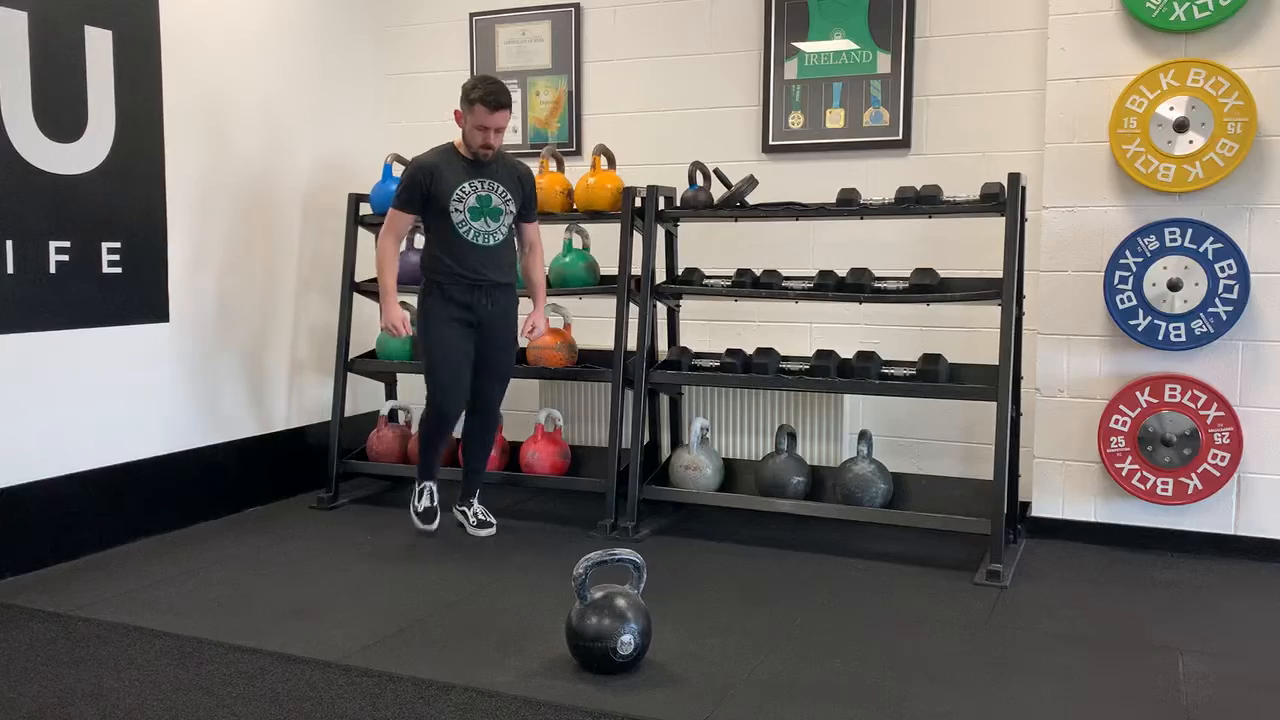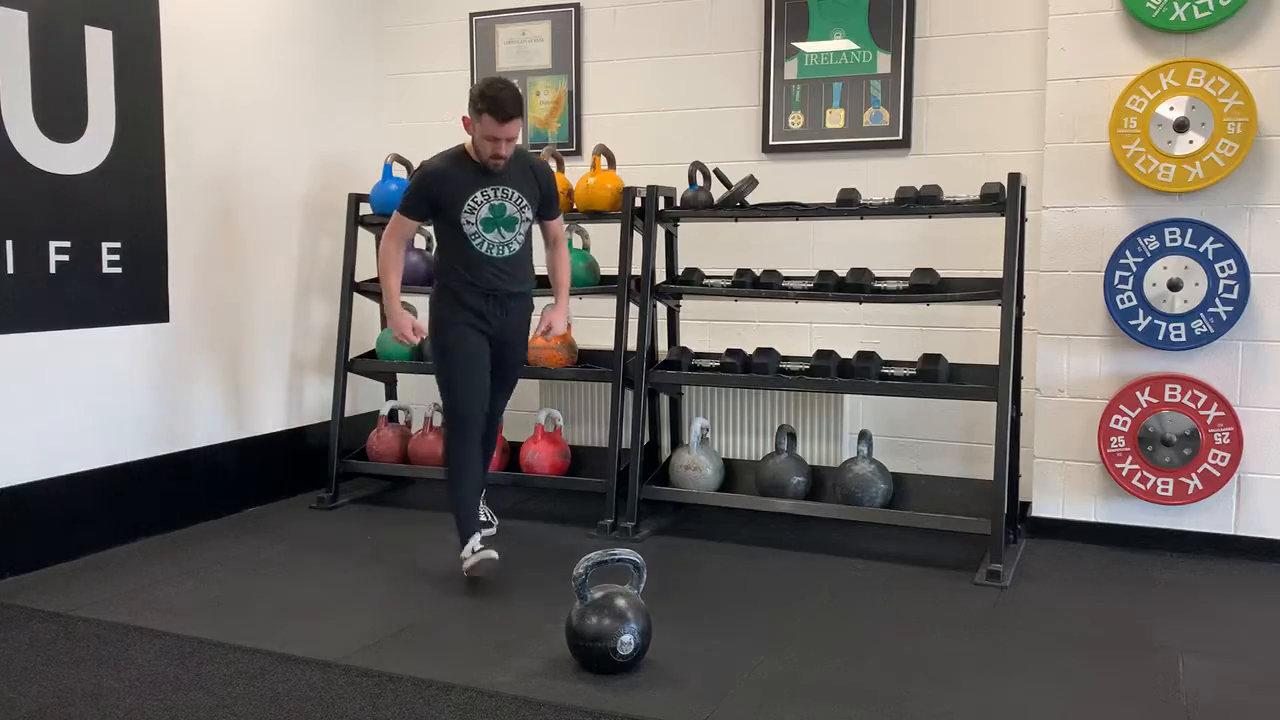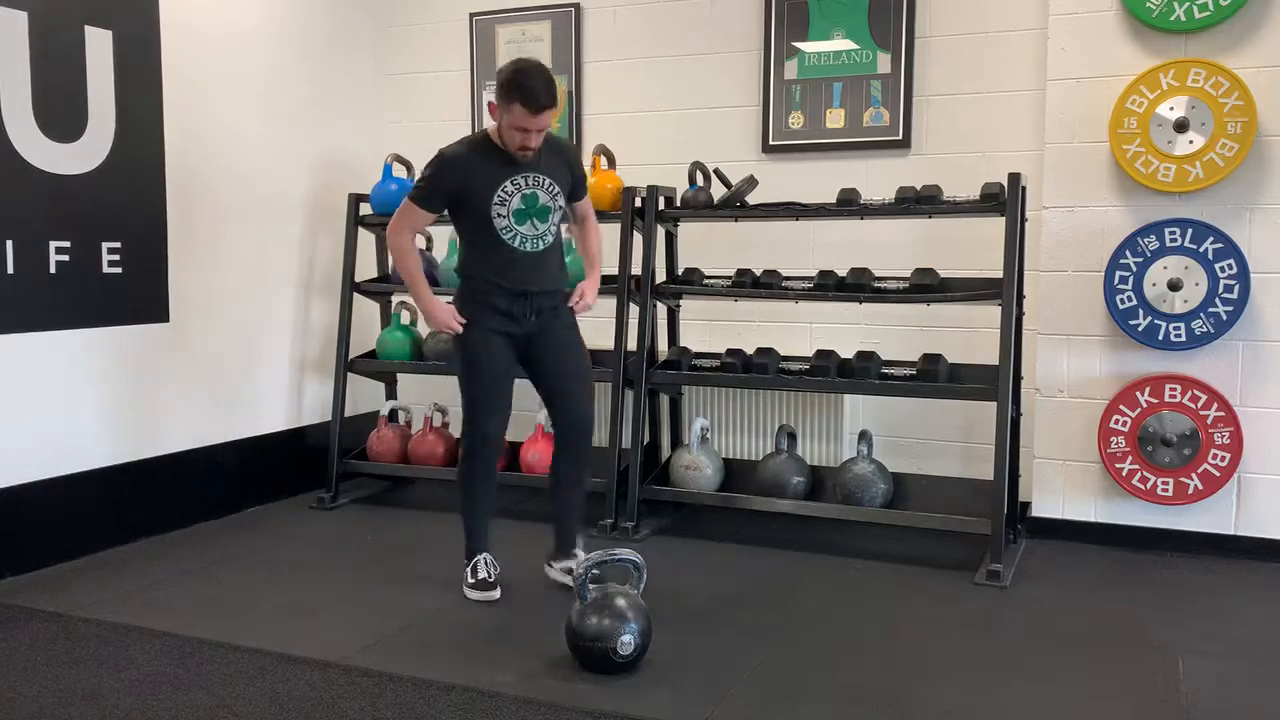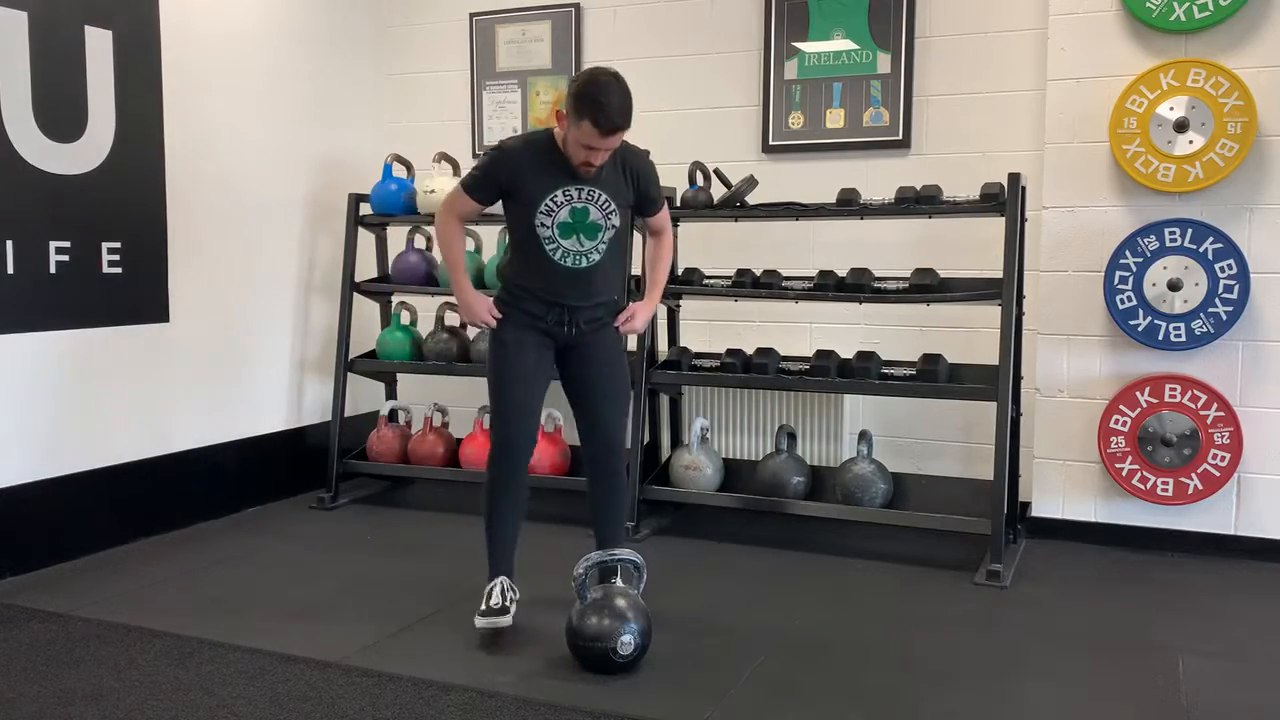
dt=0.4s
person 1, frame 1
left shoulder: (518, 174)
right shoulder: (429, 169)
left elbow: (531, 245)
right elbow: (390, 236)
left wrist: (539, 304)
right wrist: (390, 302)
left hip: (499, 307)
right hip: (445, 305)
left knee: (486, 408)
right knee: (445, 403)
left ankle: (469, 498)
right ankle: (425, 482)
person 1, frame 2
left shoulder: (535, 172)
right shoulder: (438, 174)
left elbow: (556, 239)
right elbow: (394, 239)
left wrist: (560, 303)
right wrist: (394, 308)
left hip: (513, 312)
right hip: (458, 313)
left knee: (490, 415)
right knee: (465, 417)
left ankle: (473, 497)
right ankle: (469, 535)
person 1, frame 3
left shoulder: (563, 157)
right shoulder: (458, 163)
left elbow: (584, 217)
right elbow: (400, 231)
left wrist: (592, 276)
right wrist: (427, 302)
left hip: (550, 310)
right hip: (485, 318)
left knee: (577, 423)
right knee: (485, 437)
left ankle: (567, 550)
right ankle: (477, 556)
person 1, frame 4
left shoulder: (634, 167)
right shoulder: (513, 158)
left elbow: (660, 231)
right elbow: (450, 215)
left wrist: (649, 300)
right wrist: (464, 293)
left hip: (598, 324)
right hip: (522, 321)
left knee: (608, 450)
right knee: (512, 444)
left ankle: (611, 576)
right ankle: (501, 579)
